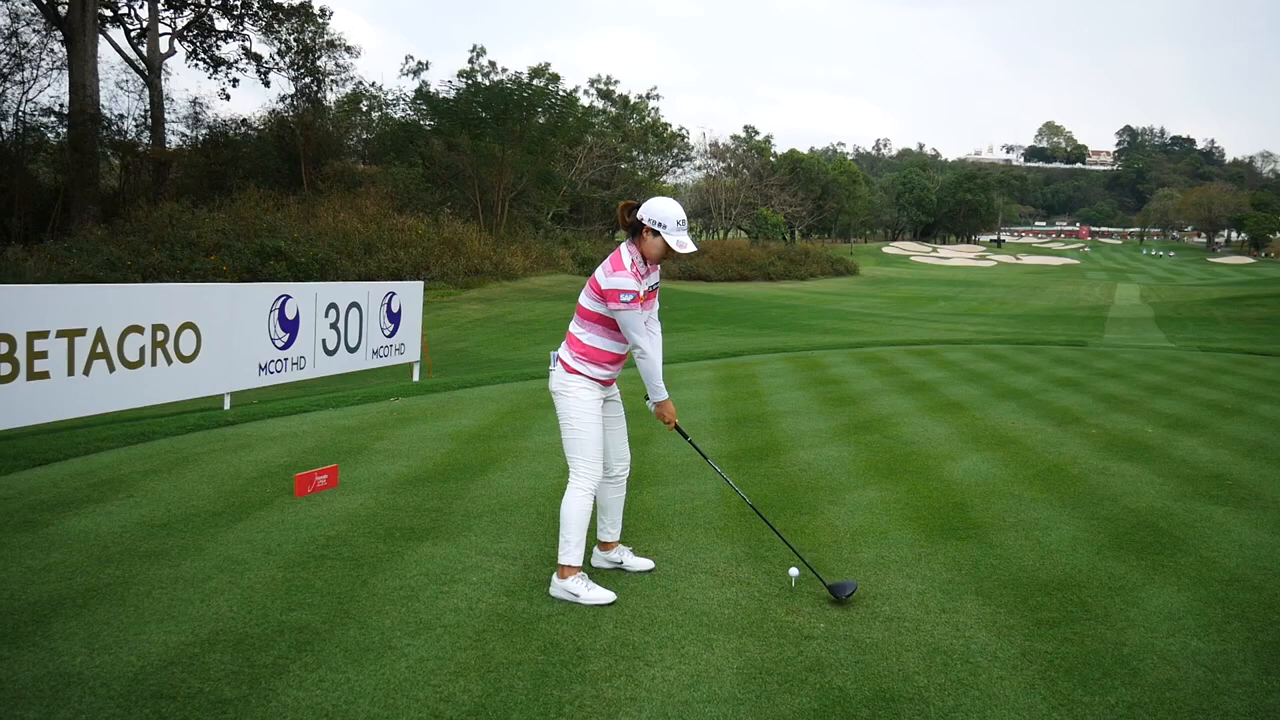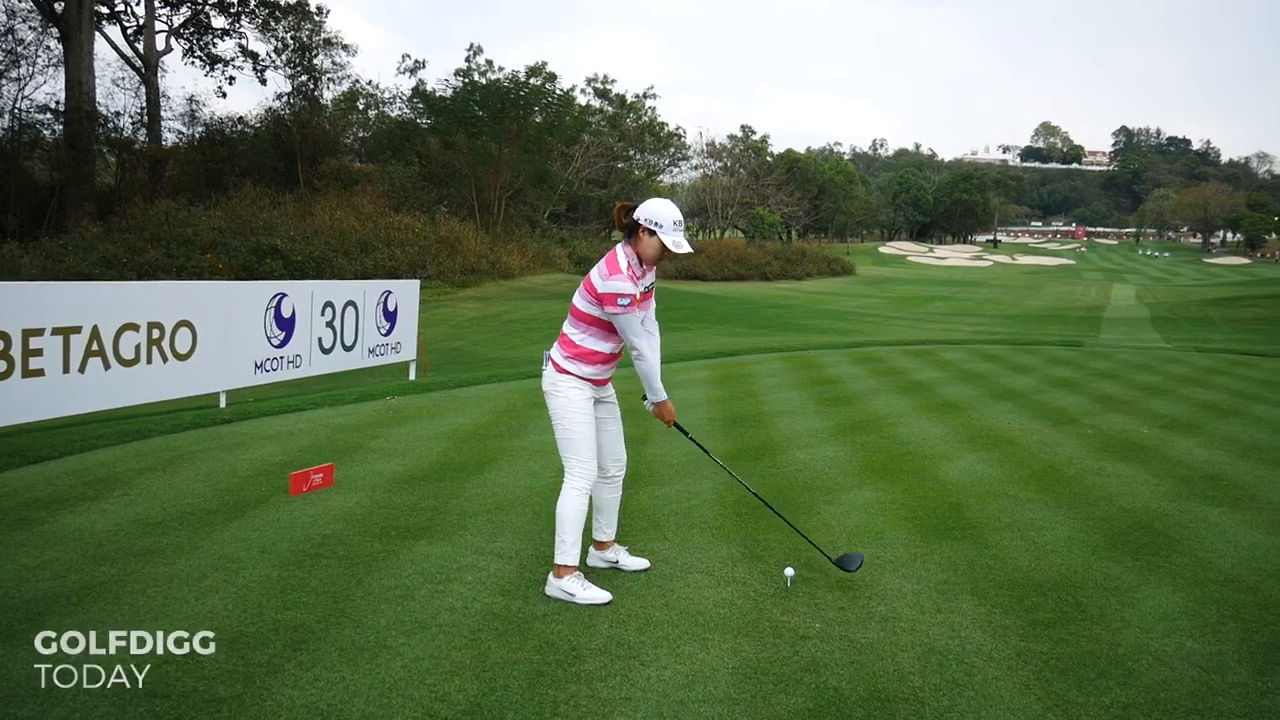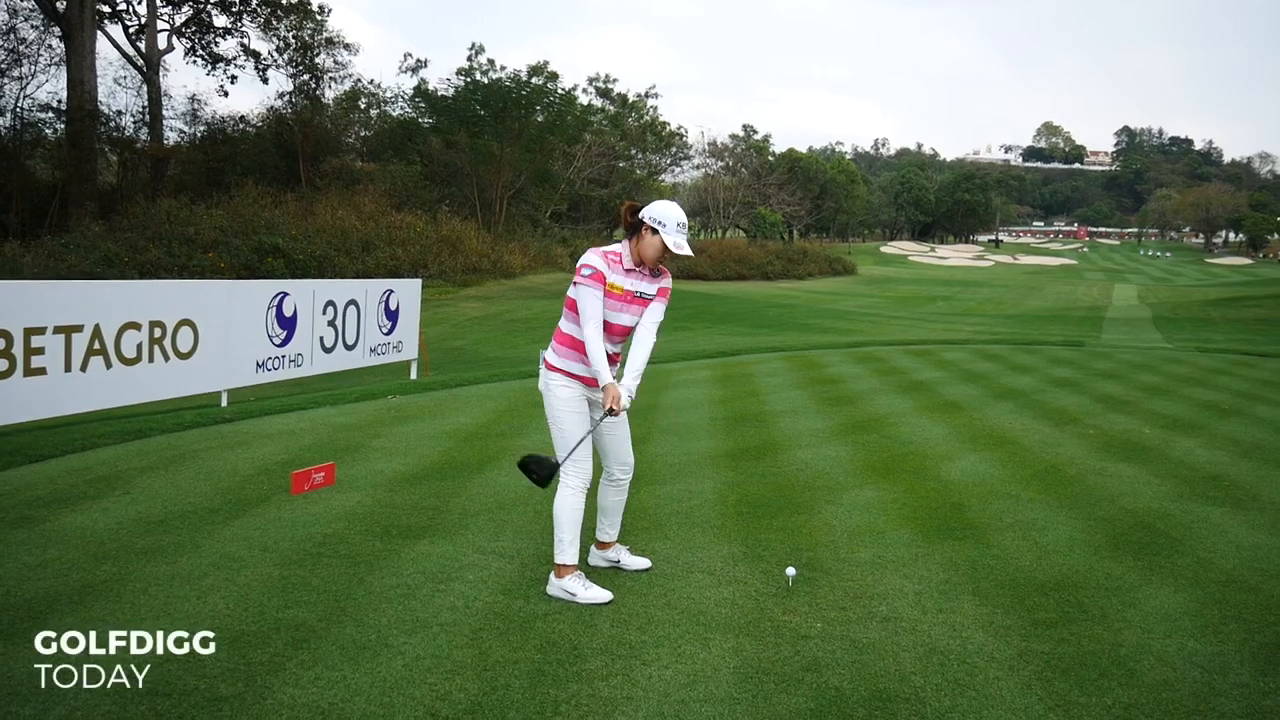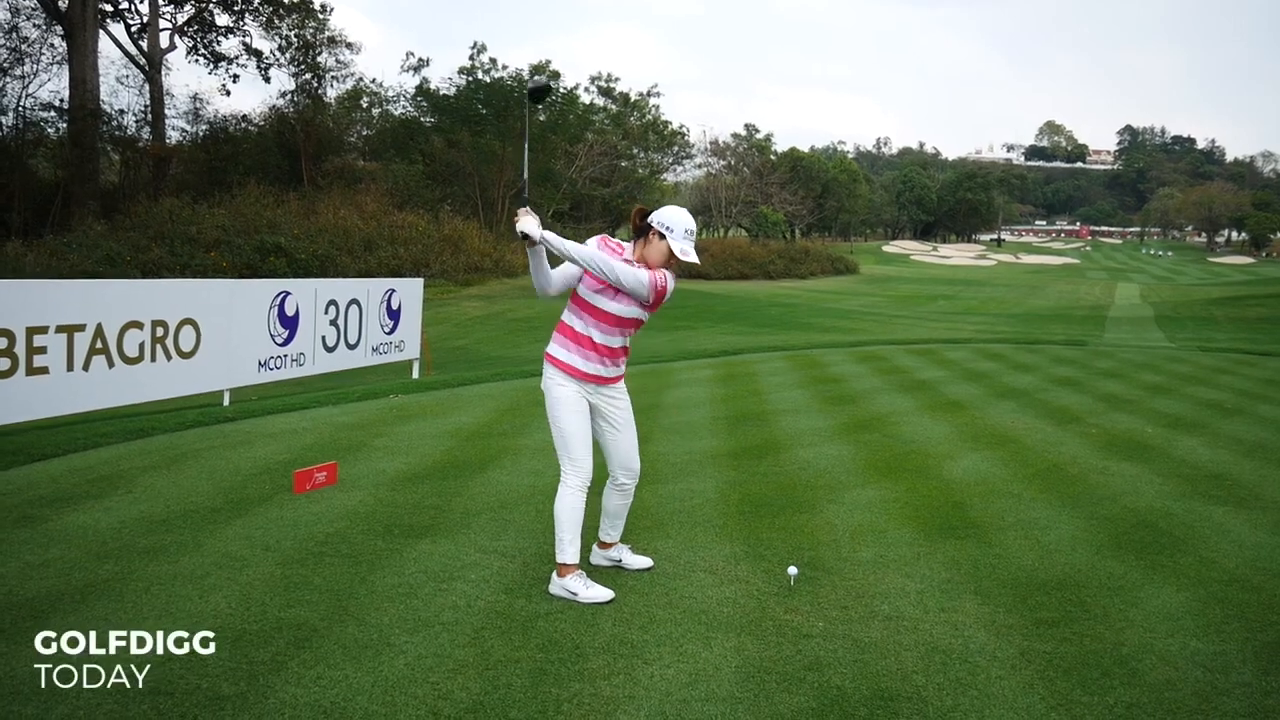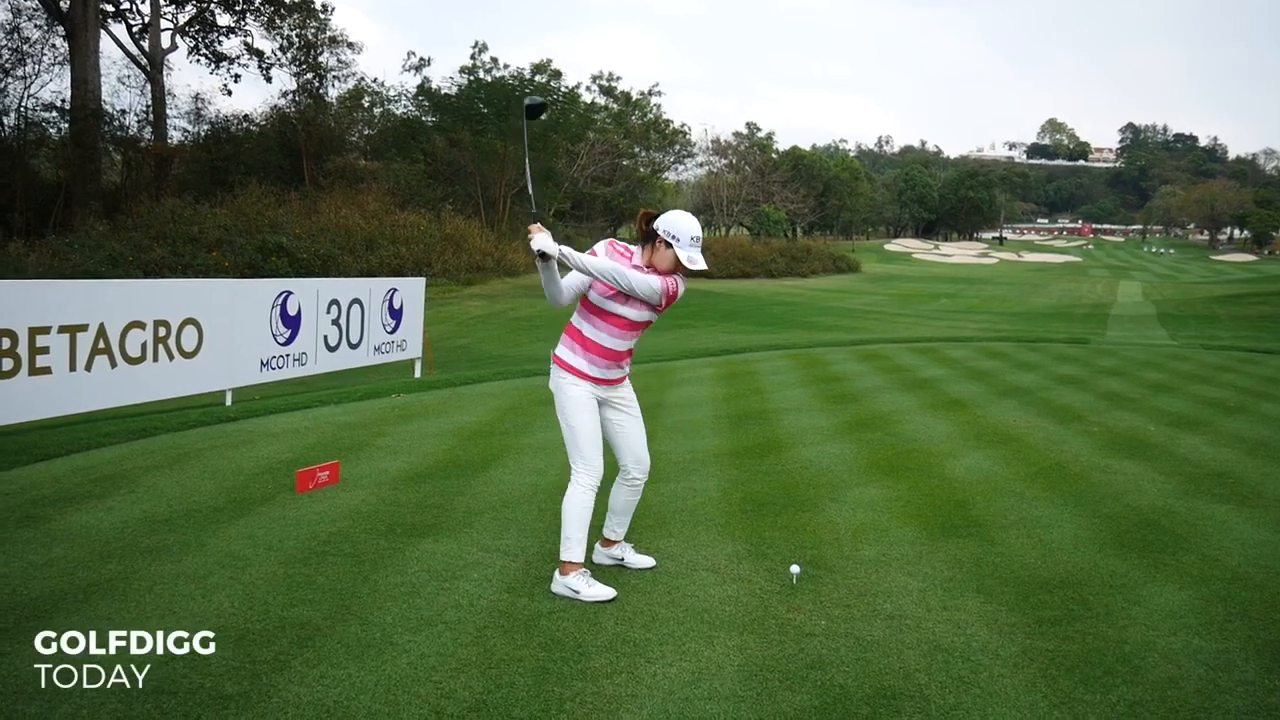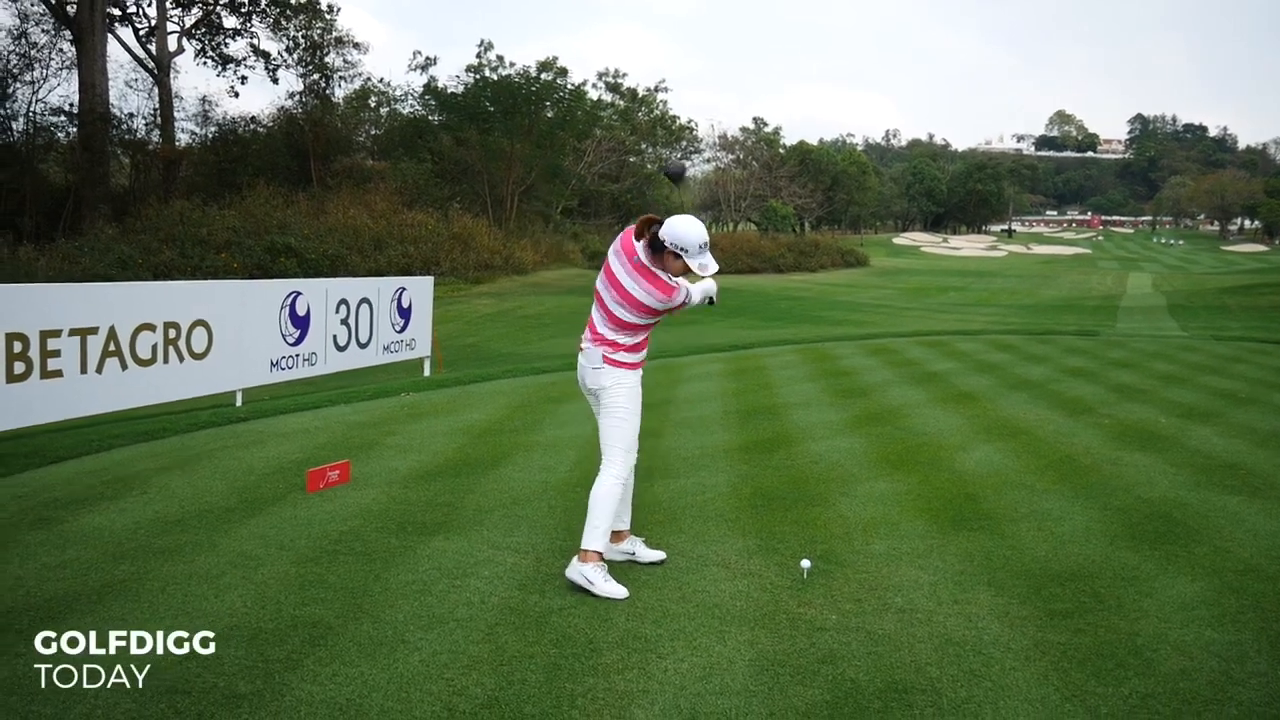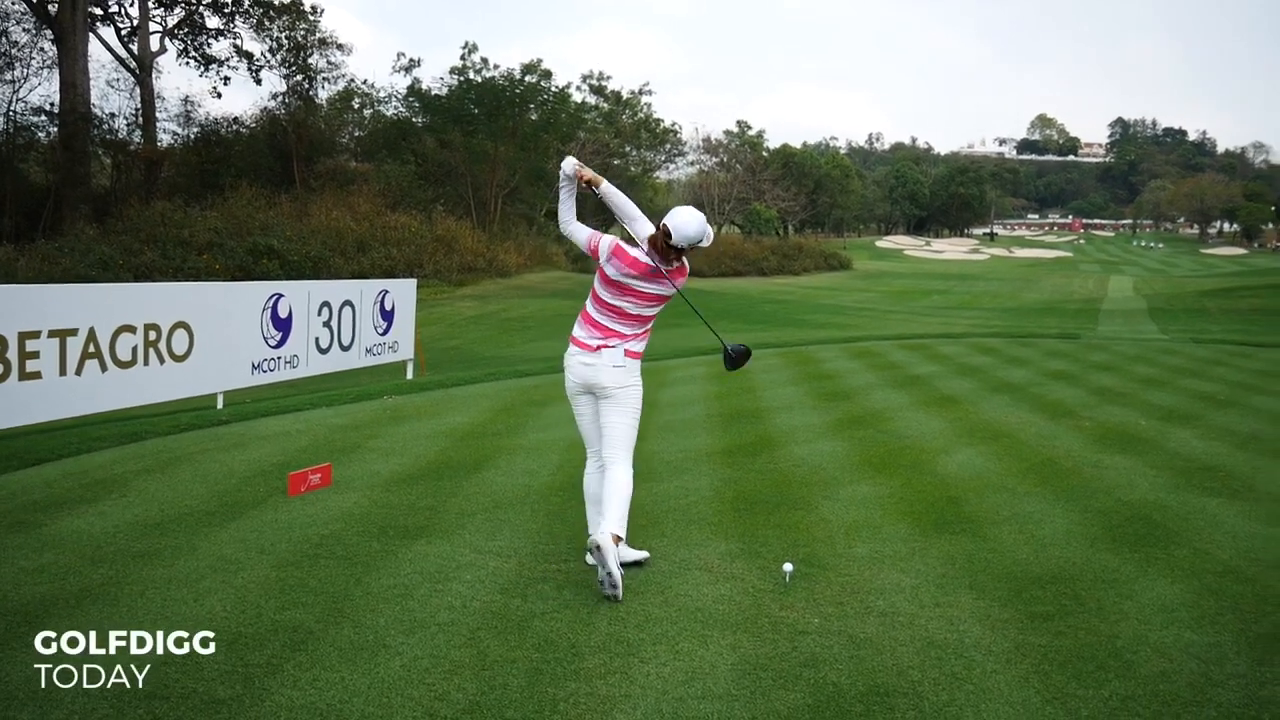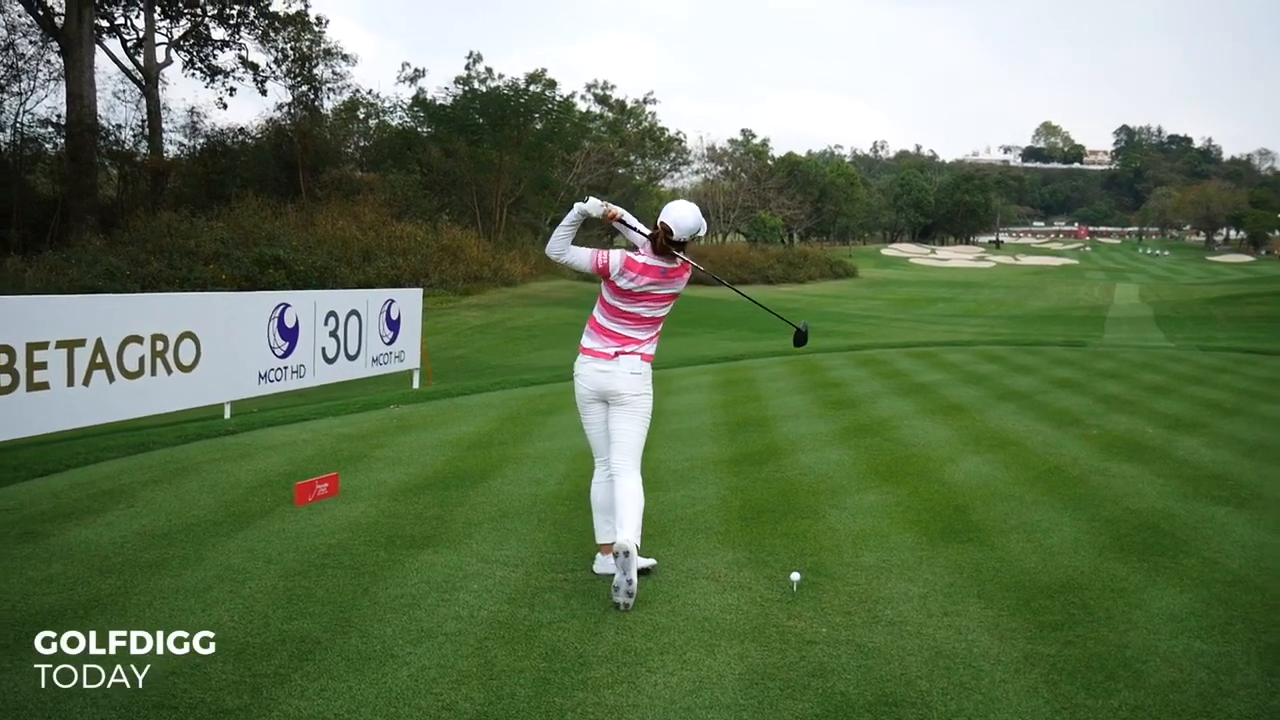
dt=0.3s
person 1, frame 1
left shoulder: (648, 266)
right shoulder: (620, 276)
left elbow: (653, 329)
right elbow: (640, 344)
left wrist: (656, 391)
right wrist: (661, 398)
left hip: (603, 381)
right hip: (577, 380)
left knee: (617, 466)
right knee: (586, 475)
left ankle: (608, 548)
right ankle: (567, 575)
person 1, frame 2
left shoulder: (643, 266)
right shoulder: (616, 279)
left elbow: (650, 329)
right elbow: (637, 345)
left wrist: (654, 390)
right wrist: (659, 398)
left hip: (598, 381)
right hip: (569, 380)
left knee: (613, 467)
right knee: (582, 476)
left ankle: (603, 547)
right ankle: (563, 575)
person 1, frame 3
left shoulder: (661, 283)
right shoulder: (597, 261)
left elbow: (645, 335)
right elbow: (589, 326)
left wrist: (627, 386)
right wrist: (606, 379)
left hip: (604, 382)
right hip: (565, 378)
left knee: (621, 467)
right knee: (577, 474)
left ankle: (606, 547)
right ankle: (564, 574)
person 1, frame 4
left shoulder: (661, 282)
right shoulder: (601, 245)
left elbow: (609, 271)
right elbow: (550, 284)
left wrist: (543, 234)
right wrist: (534, 243)
left hip: (609, 385)
right hip: (564, 376)
left knee: (627, 473)
right knee: (577, 474)
left ankle: (607, 546)
right ankle: (566, 573)
person 1, frame 5
left shoulder: (671, 285)
right shoulder: (610, 254)
left elbow: (621, 278)
right elbow: (558, 296)
left wrist: (559, 250)
right wrist: (546, 257)
left hip: (613, 381)
right hip: (577, 376)
left knee: (637, 467)
right knee: (587, 473)
left ankle: (610, 544)
right ankle: (569, 572)
person 1, frame 6
left shoulder: (633, 239)
right shoulder: (668, 293)
right elbow: (688, 295)
left wrist: (699, 284)
right wrist: (704, 288)
left hip: (596, 363)
right hip: (616, 372)
left knee: (623, 454)
right knee: (616, 466)
left ankle: (619, 540)
right ankle: (587, 561)
person 1, frame 7
left shoulder: (615, 253)
right shoulder: (679, 274)
left elbow: (567, 224)
right elbow: (643, 227)
left wrist: (571, 178)
right wrist: (601, 184)
left hip: (579, 362)
right hip: (618, 370)
left knee: (597, 455)
right knee: (618, 461)
left ankle: (603, 539)
right ankle: (606, 539)
person 1, frame 8
left shoulder: (621, 264)
right shoulder: (681, 271)
left elbow: (555, 251)
right elbow: (646, 242)
left wrist: (584, 210)
right wrist: (613, 213)
left hip: (590, 372)
right hip: (631, 377)
left knee: (605, 465)
right knee: (626, 469)
left ankle: (607, 553)
right ankle: (626, 546)
